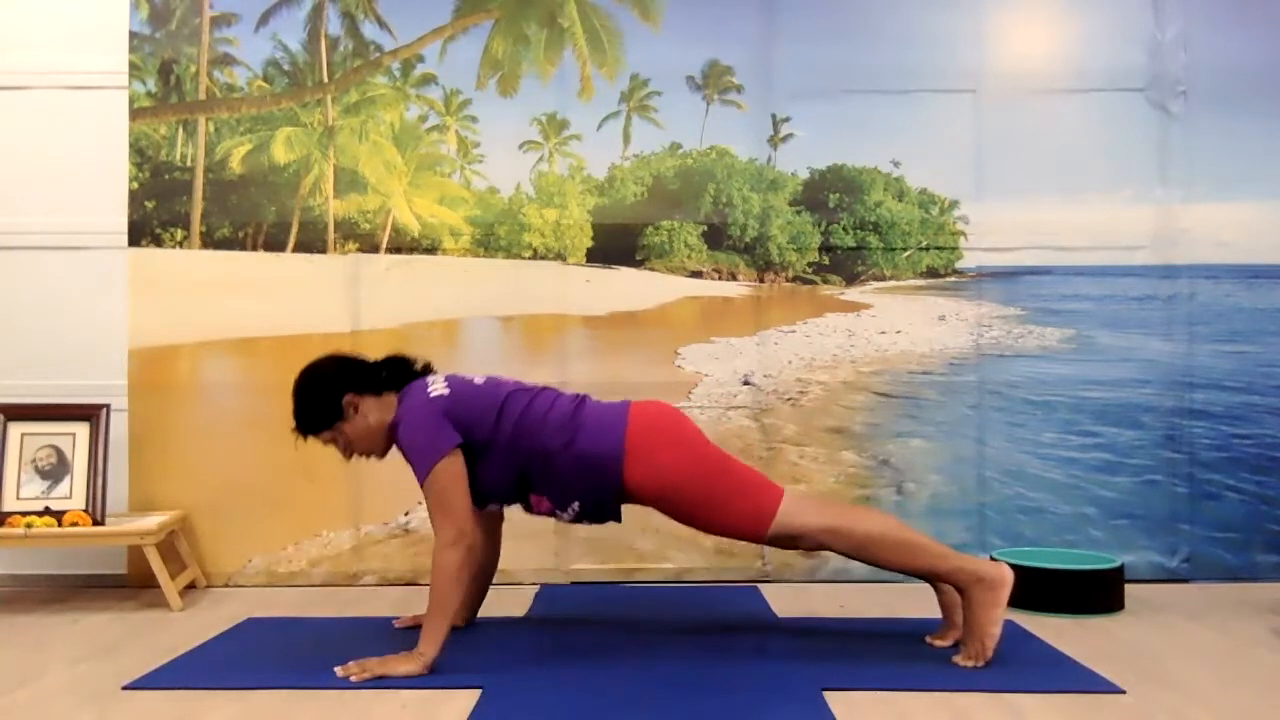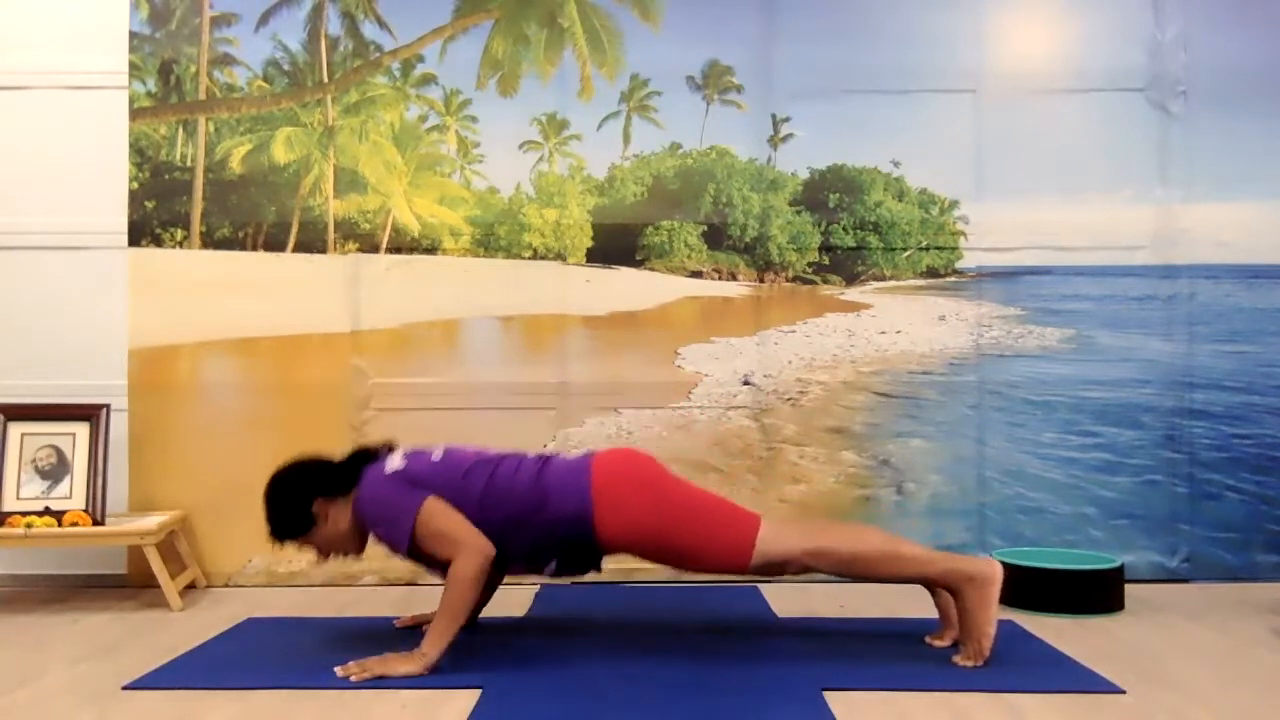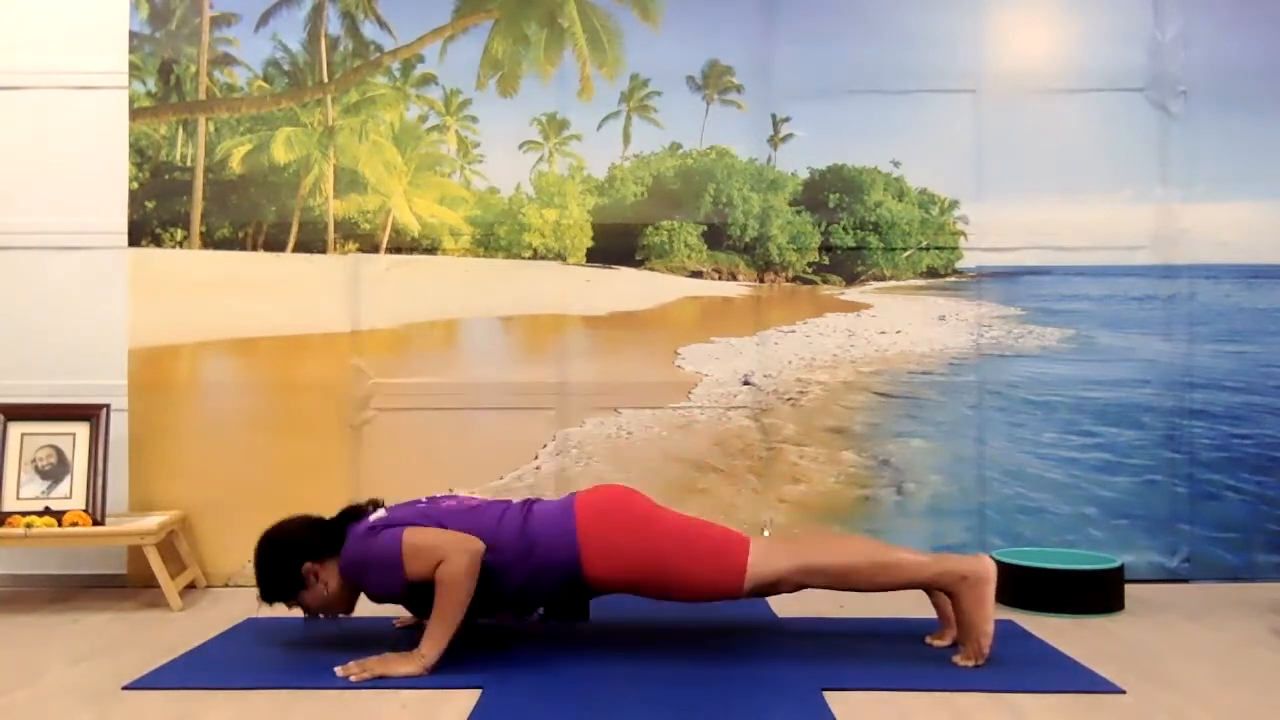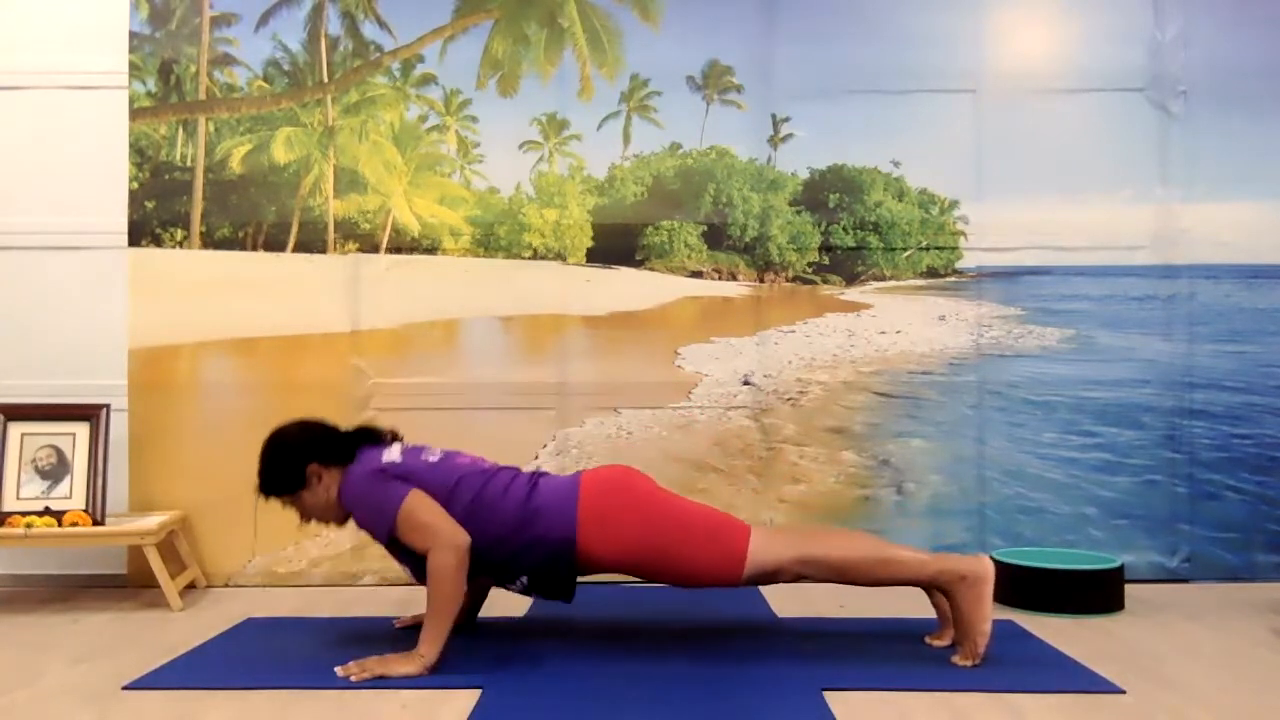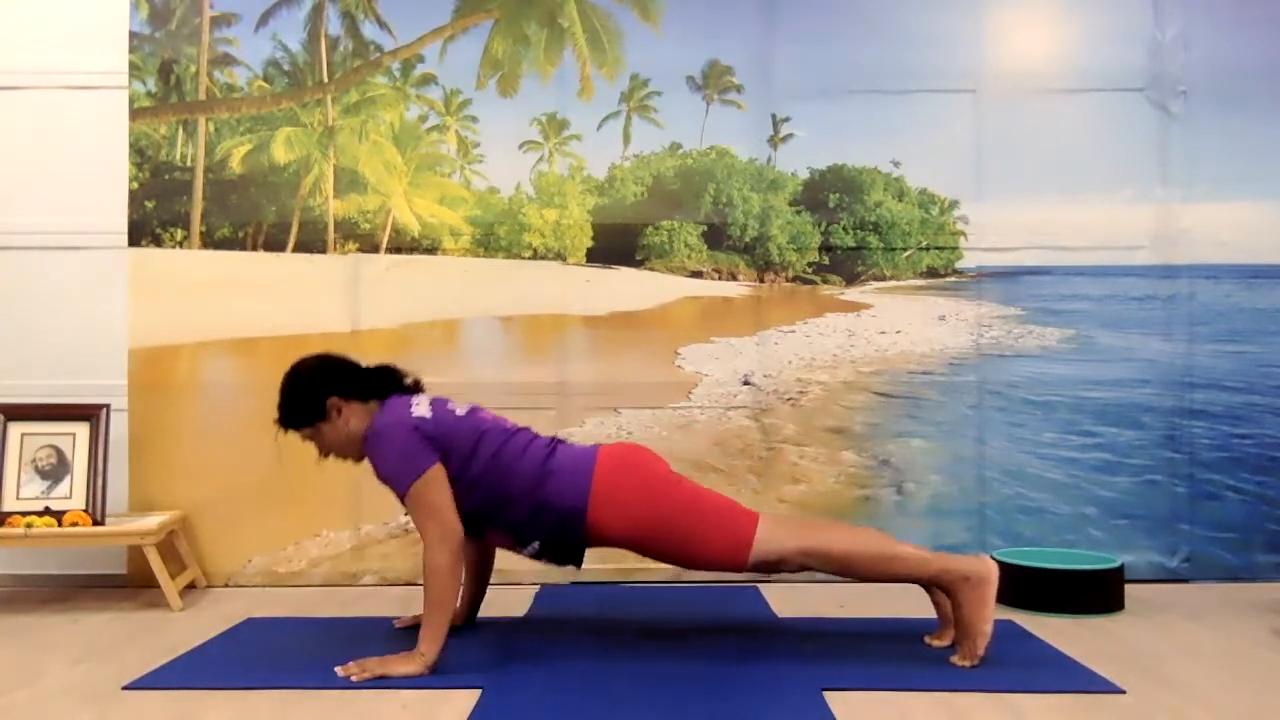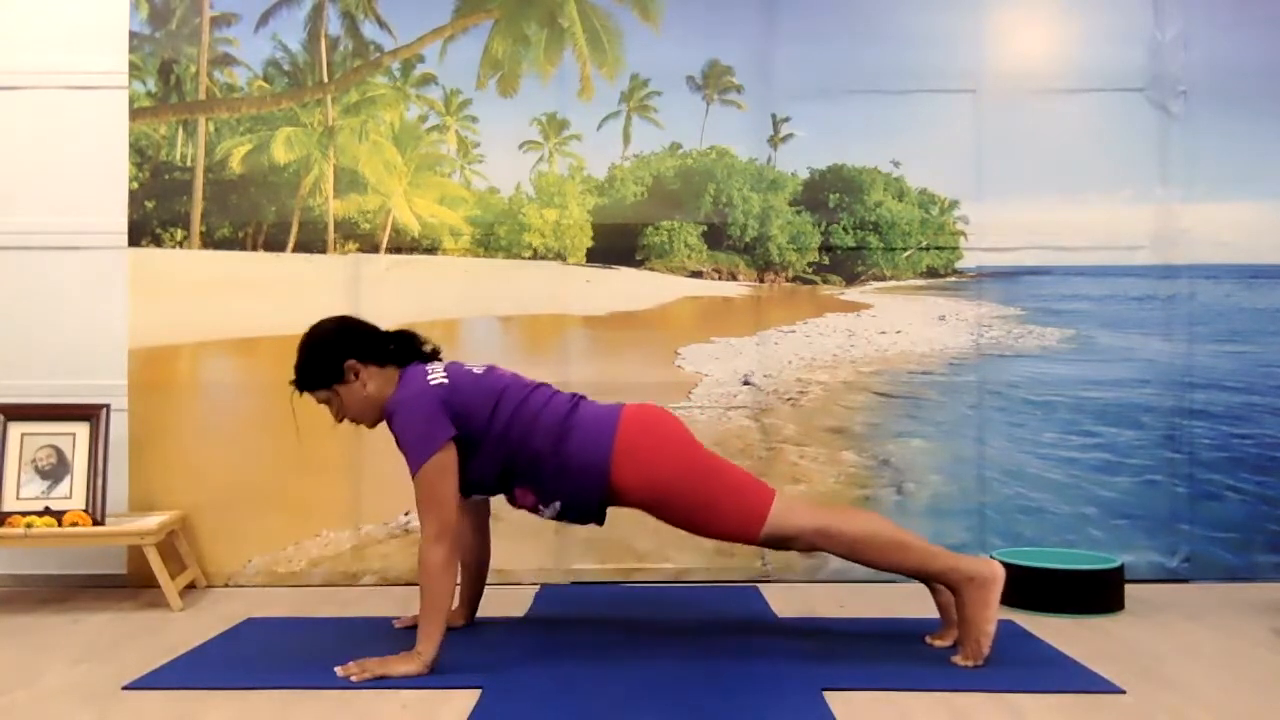
dt=0.3s
person 1, frame 1
left shoulder: (416, 414)
right shoulder: (436, 405)
left elbow: (455, 538)
right elbow: (484, 521)
left wrist: (423, 654)
right wrist: (461, 611)
left hip: (647, 452)
right hip: (639, 443)
left knee: (805, 523)
right knee: (797, 527)
left ankle: (973, 575)
right ankle: (944, 576)
person 1, frame 2
left shoulder: (380, 502)
right shoulder: (393, 478)
left elbow: (477, 551)
left wrist: (427, 650)
right wrist: (457, 611)
left hip: (615, 501)
right hip: (608, 485)
left knee: (790, 547)
right knee: (782, 548)
left ankle: (962, 572)
right ankle: (942, 574)
person 1, frame 3
left shoulder: (365, 554)
right shoulder: (381, 527)
left elbow: (464, 552)
left wrist: (425, 652)
right wrist: (440, 612)
left hip: (602, 541)
right hip: (597, 519)
left knee: (780, 567)
right knee: (775, 566)
left ankle: (956, 570)
right ankle: (936, 573)
person 1, frame 4
left shoulder: (364, 484)
right shoulder: (392, 461)
left elbow: (452, 546)
left wrist: (424, 653)
right wrist: (459, 612)
left hip: (602, 521)
right hip: (599, 502)
left knee: (781, 555)
right knee: (773, 556)
left ankle: (955, 572)
right ankle: (939, 574)
person 1, frame 5
left shoulder: (389, 433)
right shoulder: (415, 415)
left elbow: (446, 538)
right elbow: (479, 518)
left wrist: (424, 652)
right wrist: (463, 611)
left hip: (612, 499)
right hip: (613, 478)
left knee: (785, 545)
right knee: (782, 543)
left ankle: (959, 573)
right ankle: (941, 575)
person 1, frame 6
left shoulder: (413, 401)
right shoulder: (433, 389)
left elbow: (440, 534)
right elbow: (472, 514)
left wrist: (422, 652)
right wrist: (462, 612)
left hip: (636, 454)
right hip: (631, 446)
left knee: (798, 523)
right knee: (787, 526)
left ankle: (967, 573)
right ankle: (946, 577)
